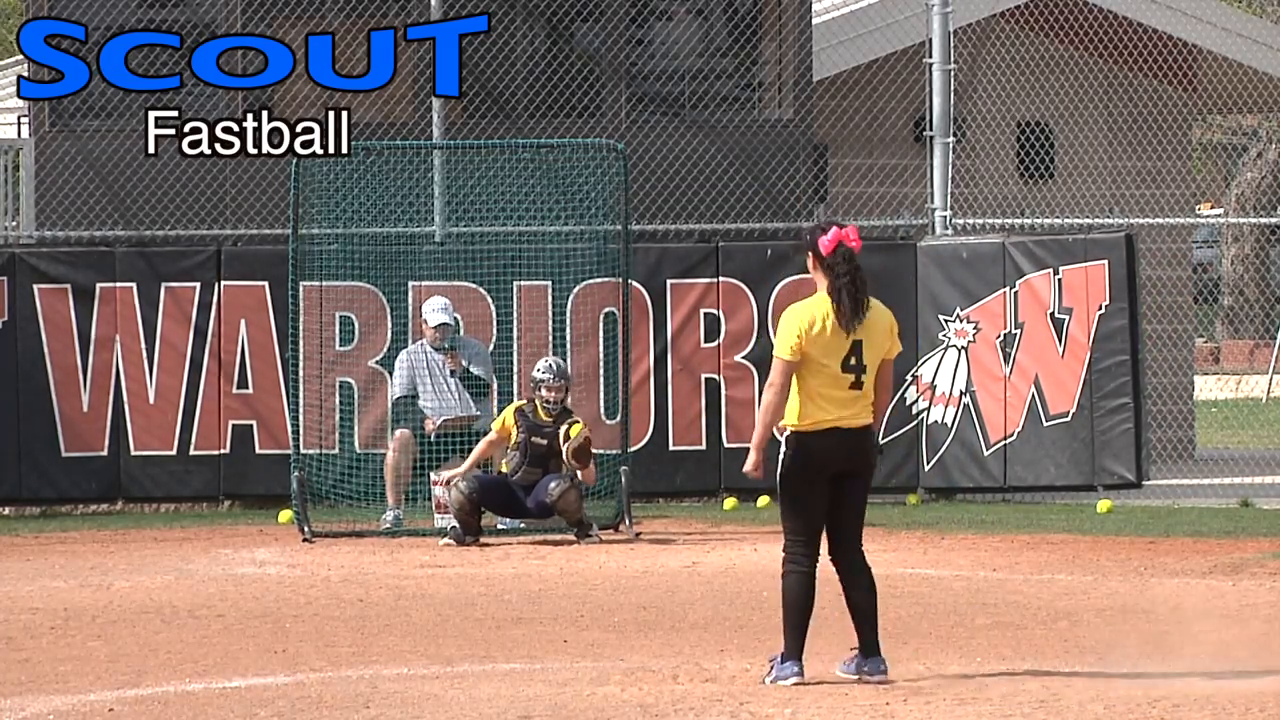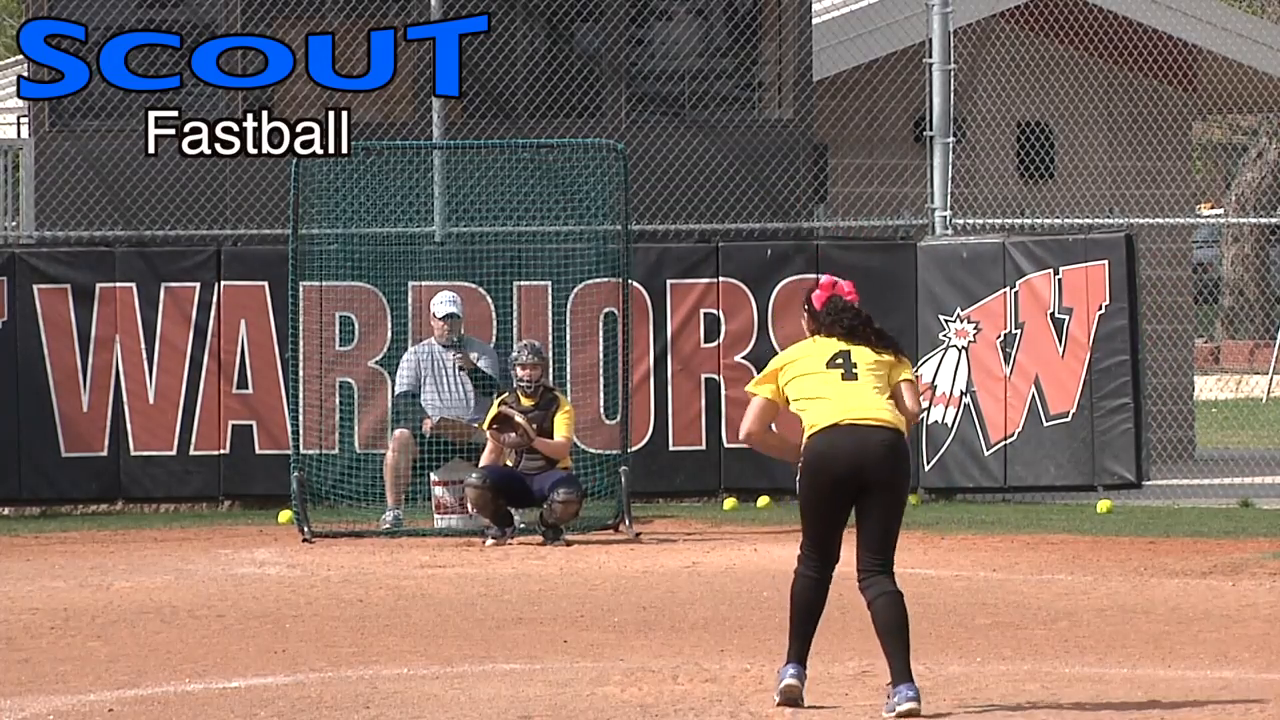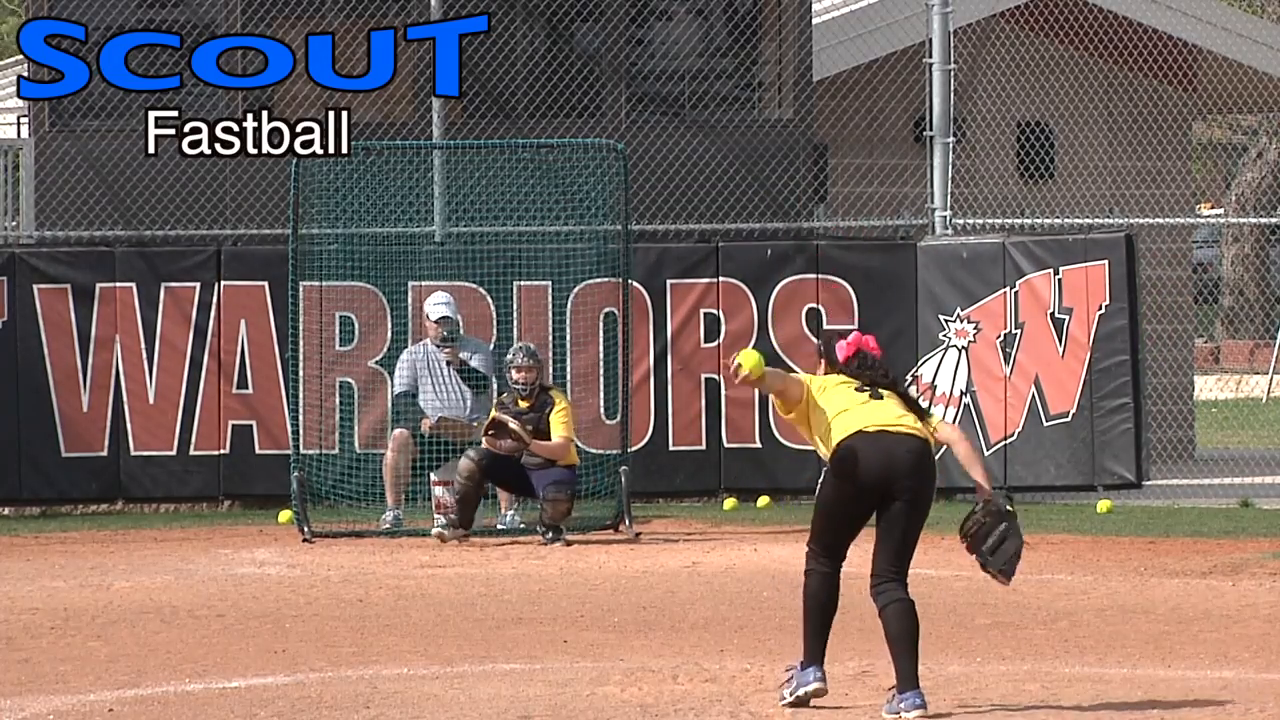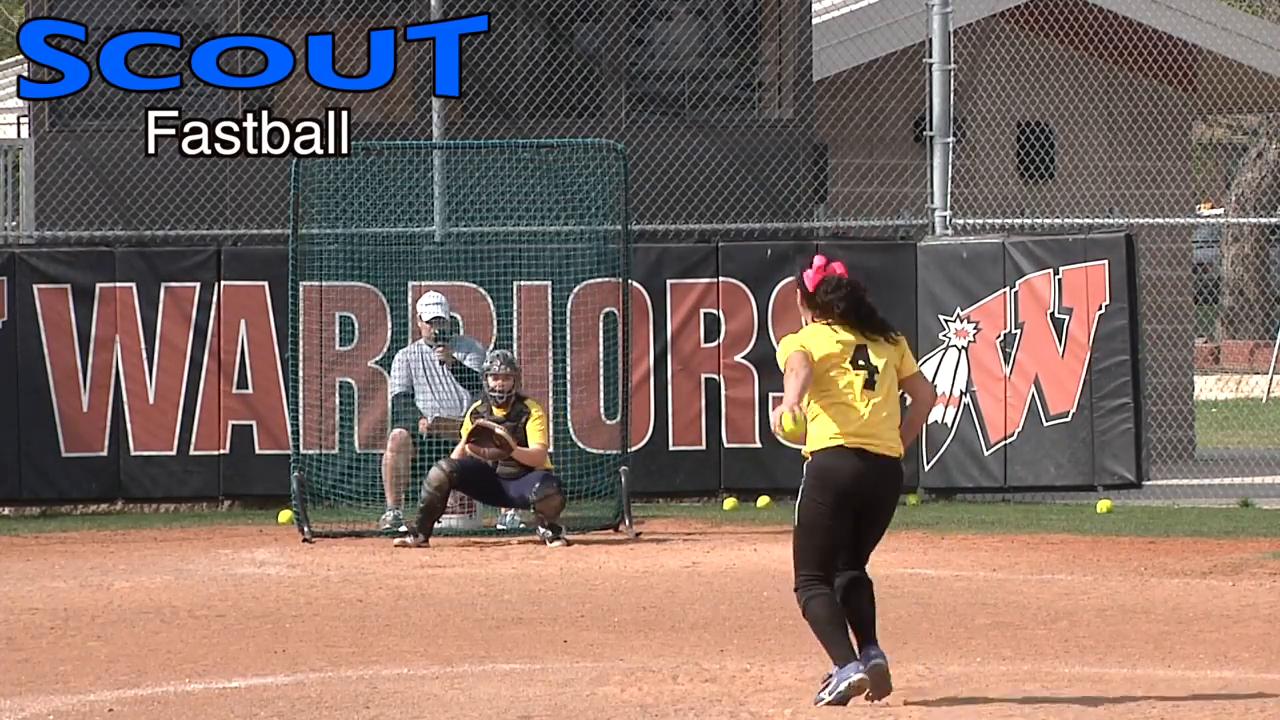
dt=0.3s
person 1, frame 1
left shoulder: (801, 316)
right shoulder: (881, 316)
left elbow: (777, 387)
right elbow: (884, 389)
left wrist: (756, 448)
left hip: (809, 442)
right hip: (858, 443)
left knee: (800, 552)
right knee: (848, 548)
left ankle: (791, 661)
right ankle: (870, 656)
person 1, frame 2
left shoulder: (790, 358)
right shoulder: (885, 352)
left elbow: (750, 431)
right elbow: (911, 408)
left wrist: (801, 459)
left hip: (827, 447)
right hip: (886, 445)
left knee: (814, 561)
right knee: (876, 570)
left ankle: (793, 670)
person 1, frame 3
left shoulder: (808, 389)
right shoulder: (895, 396)
left elbow: (780, 381)
right elbow: (951, 434)
left wrist: (755, 374)
right wrist: (984, 486)
left hip: (858, 457)
right hip: (912, 456)
left knee: (822, 560)
right knee: (890, 580)
left ankle: (811, 670)
person 1, frame 4
left shoulder: (800, 342)
right shoulder: (886, 337)
left elbow: (799, 378)
right elbow: (924, 393)
right wrist: (906, 440)
left hip: (834, 466)
right hip: (890, 470)
left knee: (814, 580)
right knee: (850, 569)
left ankle: (848, 667)
right ankle: (869, 651)
person 2, frame 1
left shoulder: (475, 349)
right shoulder: (409, 356)
left elbow: (483, 392)
right elbow: (401, 403)
left wrist: (461, 371)
right wrist: (422, 420)
left hip: (473, 429)
right hip: (429, 431)
right knee: (401, 438)
right ankle: (393, 510)
person 2, frame 2
left shoulder: (481, 350)
right shoulder: (415, 354)
left elbow: (490, 388)
right elbow: (403, 399)
left wrist: (469, 366)
right wrist: (421, 419)
right hip: (430, 431)
right knee: (400, 438)
right ankle: (393, 511)
person 2, frame 3
left shoulder: (477, 348)
right shoulder: (411, 355)
left elbow: (482, 385)
right elbow: (402, 399)
left wrist: (459, 363)
right wrist: (421, 419)
left hip: (473, 430)
right hip: (430, 431)
right knee: (400, 437)
left ankle: (510, 512)
right ankle: (394, 511)
person 2, frame 4
left shoulder: (470, 348)
right shoulder: (406, 356)
left elbow: (478, 385)
right elbow: (400, 400)
left wrist: (451, 362)
right wrist: (418, 419)
right hip: (427, 430)
right knee: (398, 437)
right ankle: (393, 511)
person 3, frame 1
left shoulder: (571, 425)
right shoulder: (517, 411)
left elbow: (589, 479)
right elbow: (491, 441)
left wrist: (583, 465)
right wrist: (463, 470)
left hip: (543, 496)
right hip: (509, 487)
left knee: (562, 487)
right knee: (461, 491)
left ankle: (583, 529)
right ankle: (468, 532)
person 3, frame 2
left shoulder: (558, 404)
right shoulder: (504, 404)
left elbow: (563, 450)
right elbow: (492, 450)
left wrist: (531, 439)
right wrist: (475, 488)
left hip: (549, 475)
right hip: (515, 477)
left knee: (569, 497)
right knee: (476, 484)
left ankle: (549, 526)
right ankle: (503, 527)
person 3, frame 3
left shoulder: (555, 403)
right shoulder: (503, 404)
left elbow: (561, 450)
left wrist: (528, 442)
right wrist: (465, 480)
left hip: (554, 469)
right hip: (518, 469)
left knee: (557, 496)
right knee: (472, 459)
left ankle: (550, 528)
right ankle: (460, 524)
person 3, frame 4
left shoulder: (530, 411)
right shoulder: (477, 410)
left elbow: (539, 457)
right elbow: (463, 448)
left wrist: (511, 449)
right wrist: (442, 480)
left hip: (522, 481)
right hip: (489, 481)
left knee: (549, 490)
right knee: (441, 470)
left ankle: (548, 529)
right ankle: (421, 532)
